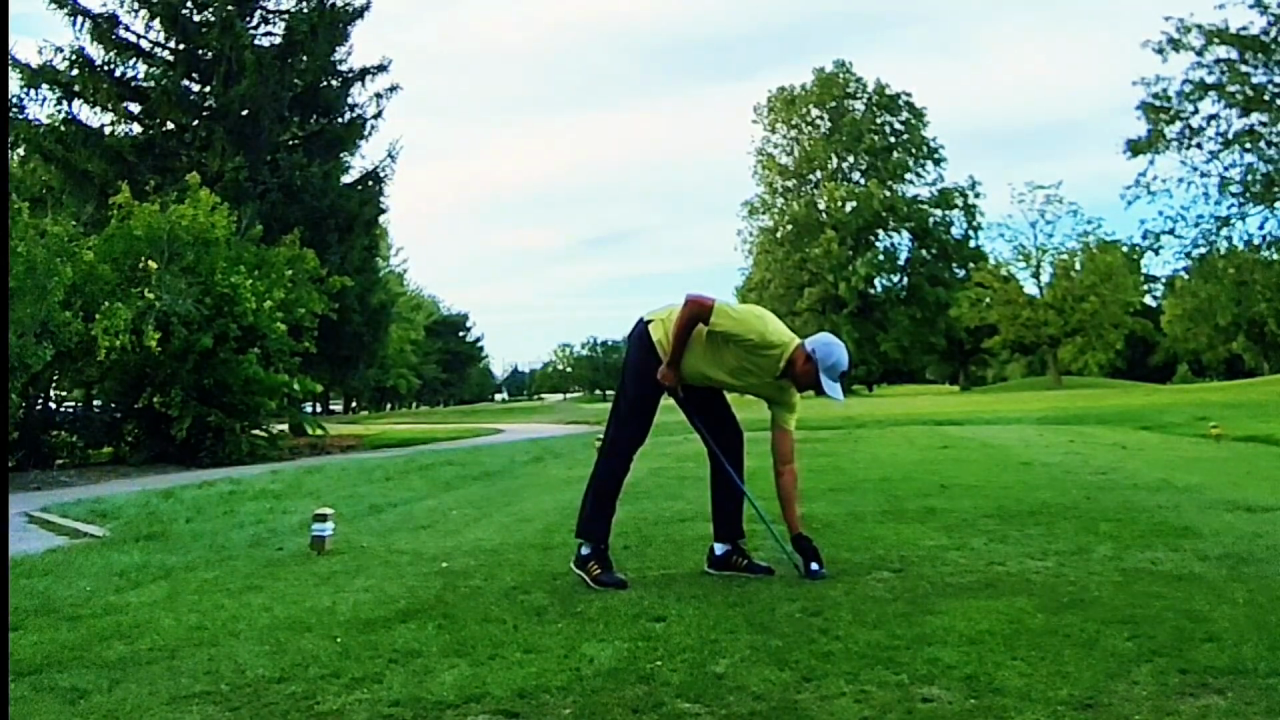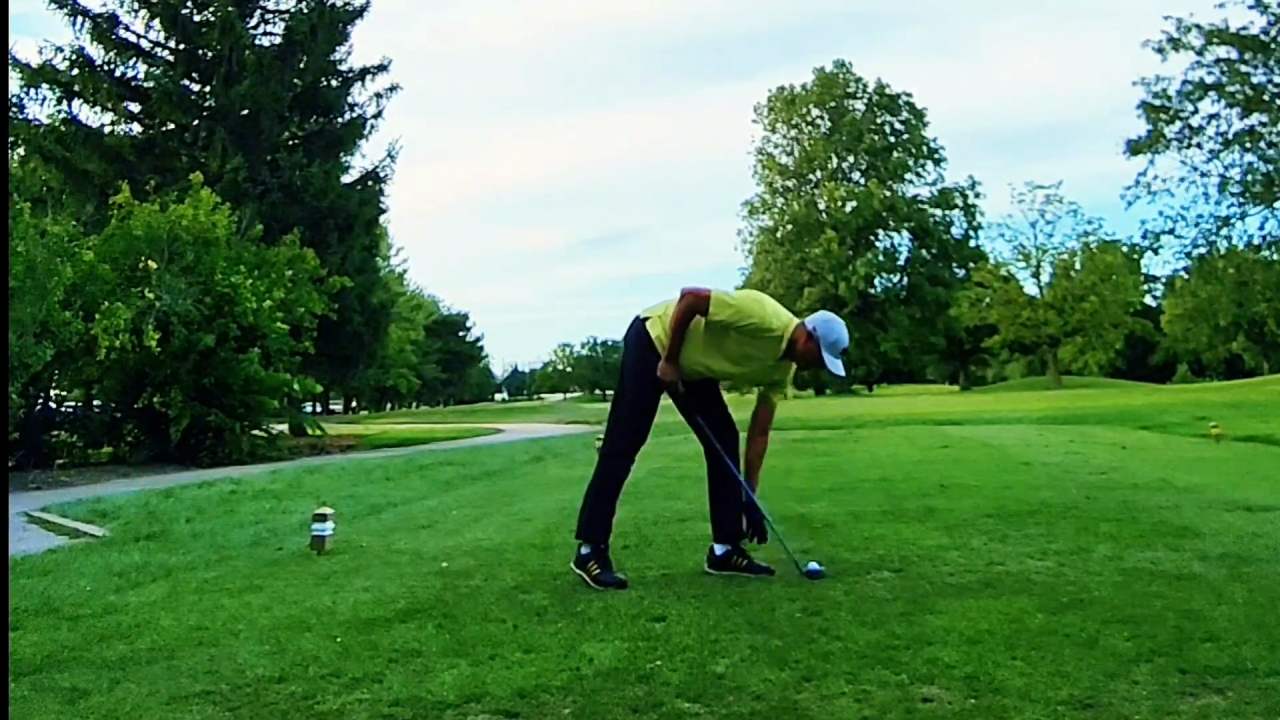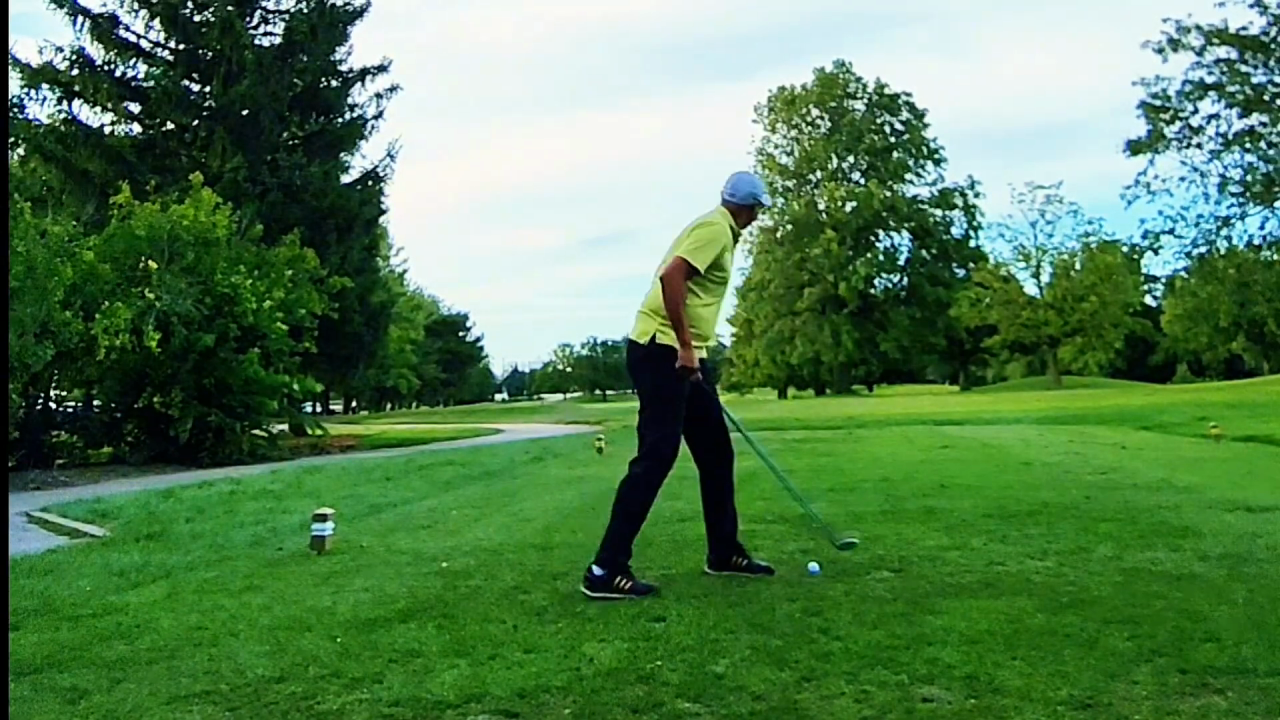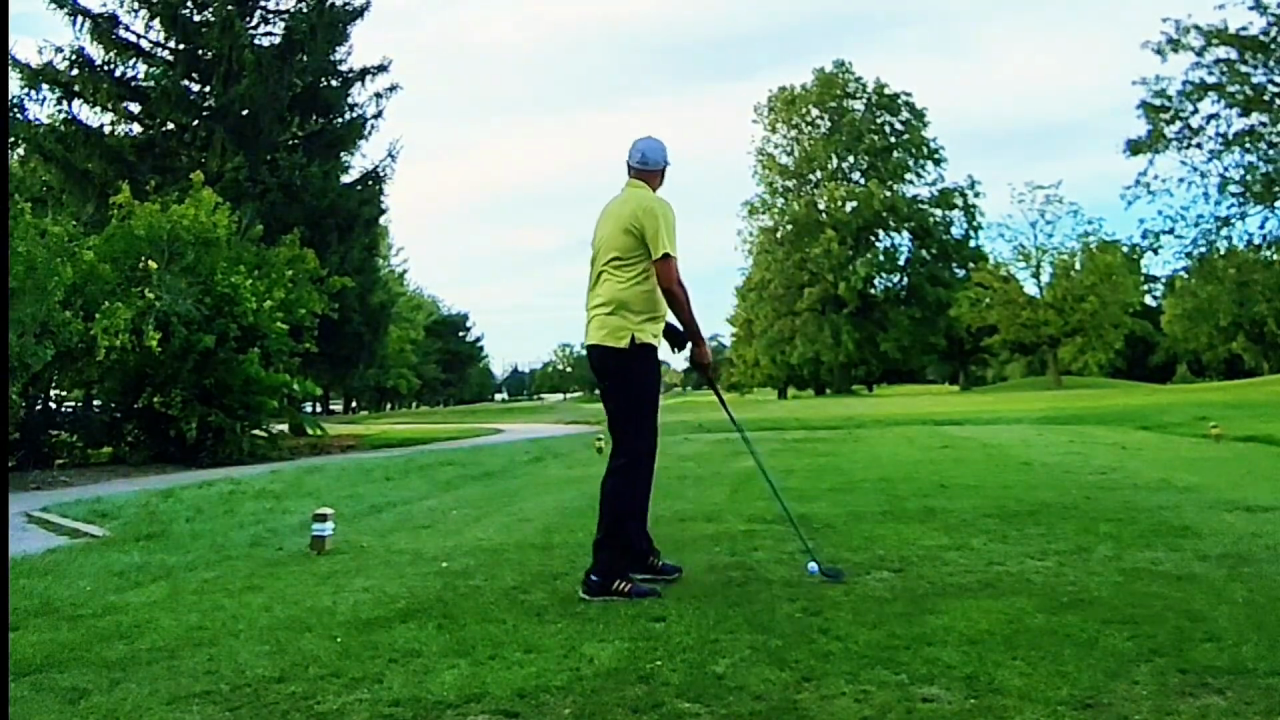
dt=0.5s
person 1, frame 1
left shoulder: (784, 390)
right shoulder: (763, 331)
left elbow: (784, 466)
right elbow: (692, 304)
left wrist: (797, 534)
right wrist: (671, 365)
left hip: (694, 371)
right hip: (657, 341)
left knee: (729, 443)
right knee: (622, 445)
left ankle: (725, 548)
right ankle: (591, 550)
person 1, frame 2
left shoulder: (782, 367)
right shoulder: (760, 315)
left elbow: (759, 431)
right elbow: (688, 298)
left wrist: (749, 498)
right wrist: (669, 361)
right hip: (653, 339)
left knee: (724, 441)
right knee: (624, 444)
left ankle: (725, 548)
right ankle: (590, 550)
person 1, frame 3
left shoulder: (725, 235)
right shoulder: (715, 228)
right elbow: (670, 276)
right wrist: (685, 348)
left hip: (683, 353)
right hip: (661, 347)
left knee: (717, 449)
right knee: (658, 454)
left ankle: (724, 550)
right ankle: (607, 568)
person 1, frame 4
left shoulder: (611, 209)
right shoulder: (655, 208)
right elbow: (670, 284)
left wrist: (664, 326)
right wrist: (698, 340)
left hip: (603, 339)
right hip: (628, 343)
left knee: (633, 451)
right knee: (632, 456)
left ankle: (635, 553)
right ankle: (604, 572)
